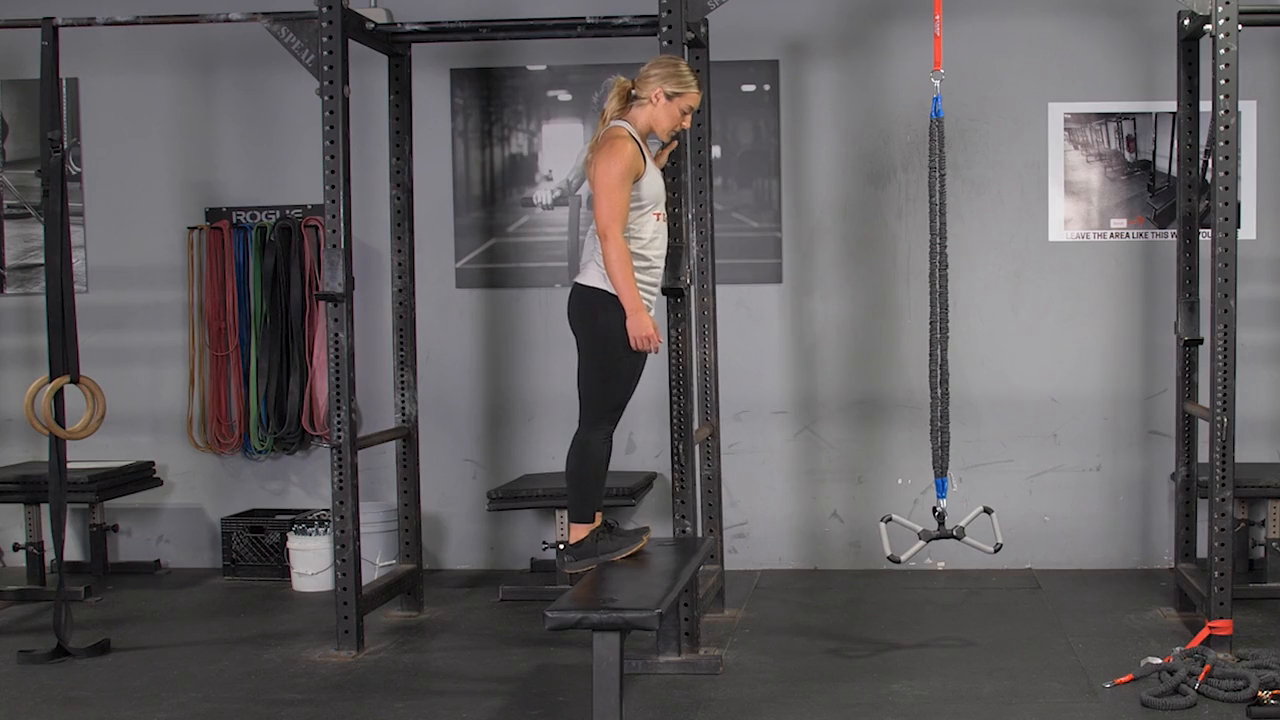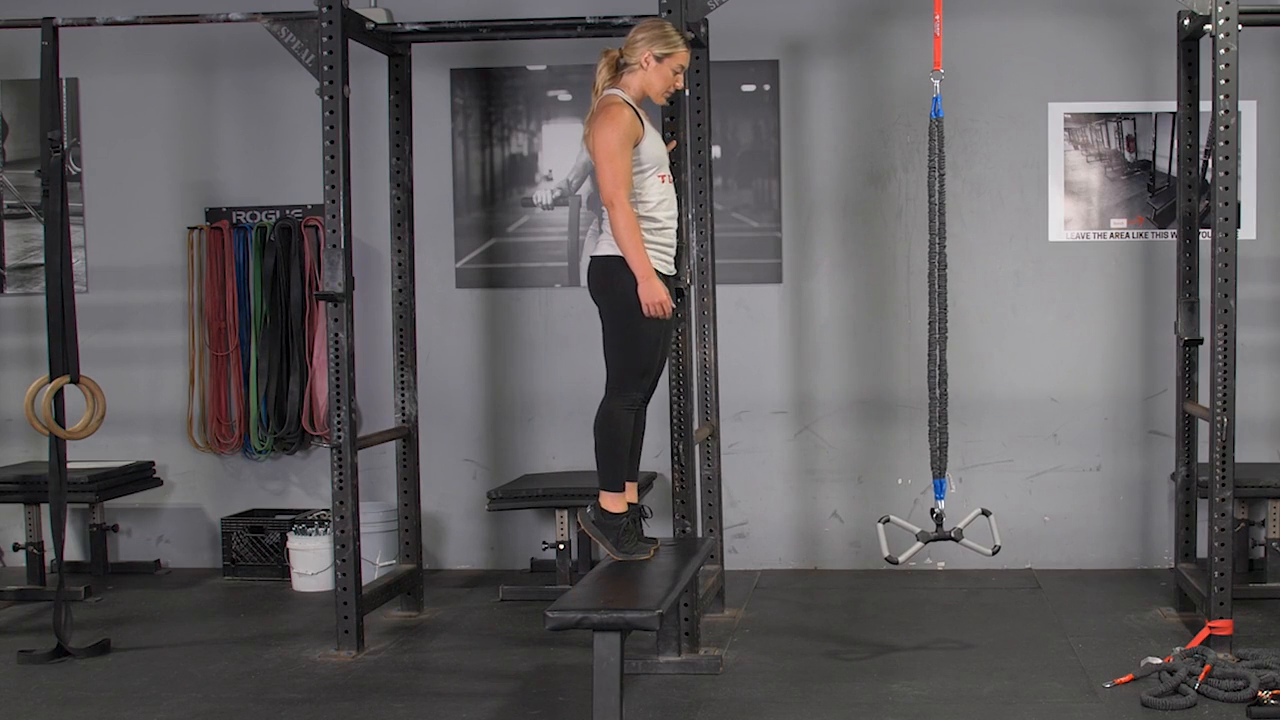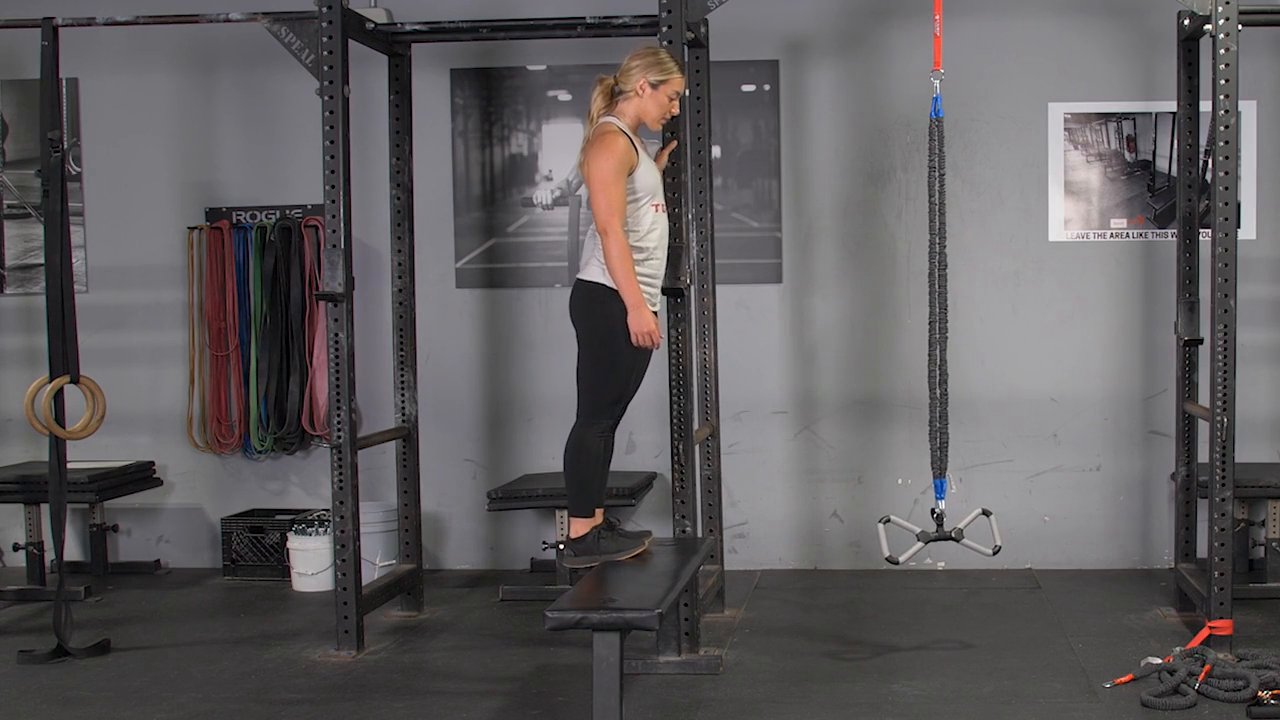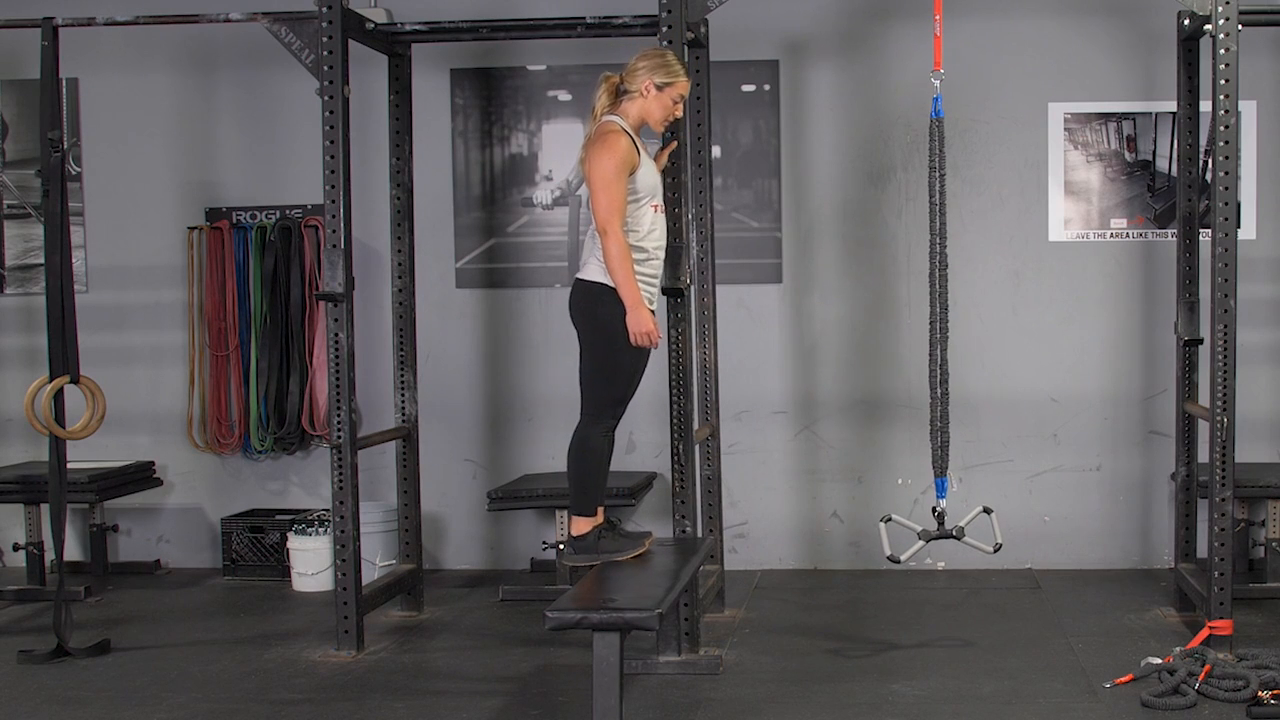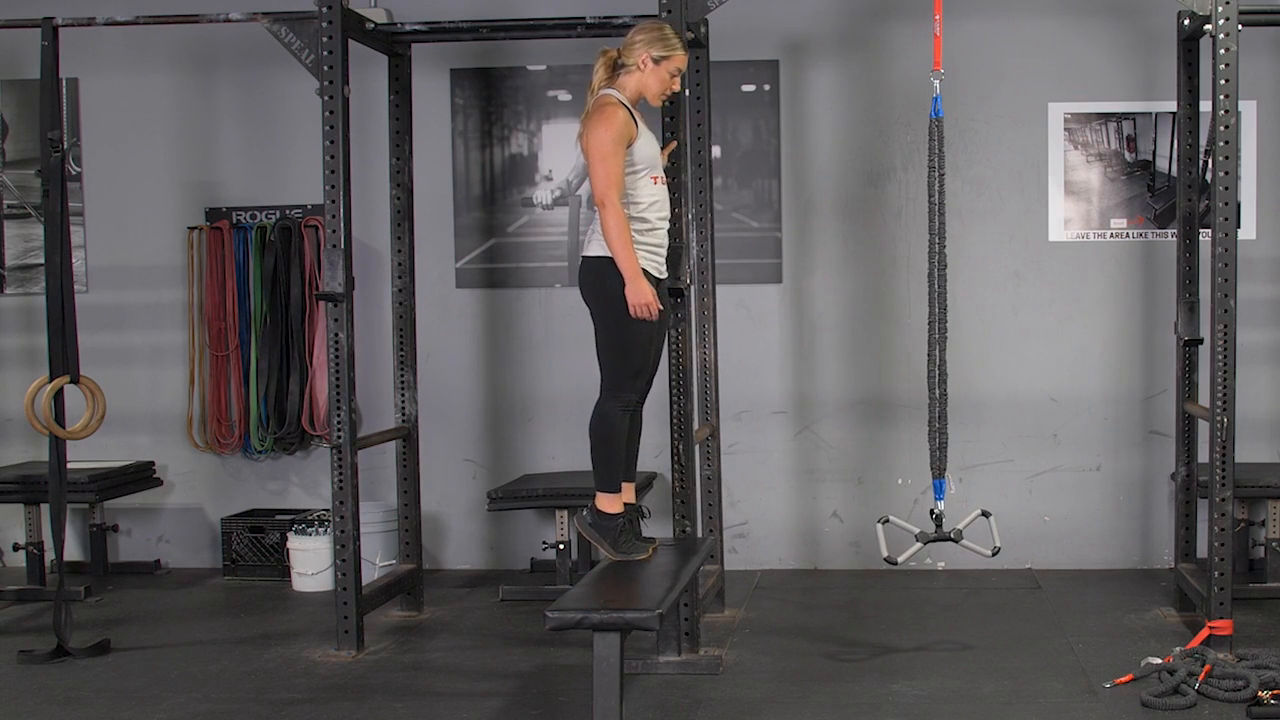
dt=1s
person 1, frame 1
left shoulder: (634, 146)
right shoulder: (619, 145)
right elbow: (610, 234)
left wrist: (660, 163)
right wrist: (635, 311)
left hip: (622, 304)
right hip: (608, 304)
left knee: (603, 421)
right knee: (597, 421)
left ankle: (592, 529)
right ankle: (580, 542)
person 1, frame 2
left shoulder: (634, 114)
right shoulder: (615, 112)
right elbow: (616, 202)
left wrist: (667, 152)
right wrist: (645, 277)
left hip: (647, 272)
right hip: (628, 273)
left knee: (637, 394)
right knee: (624, 392)
left ankle: (626, 507)
right ankle: (608, 509)
person 1, frame 3
left shoulder: (630, 143)
right shoulder: (610, 141)
right elbow: (610, 231)
left wrist: (660, 166)
right wrist: (636, 306)
left hip: (629, 303)
right hip: (609, 300)
left knee: (607, 418)
right knee: (596, 418)
left ankle: (594, 525)
right ankle: (581, 537)
person 1, frame 4
left shoulder: (631, 142)
right shoulder: (612, 139)
right elbow: (610, 231)
left wrist: (659, 165)
right wrist: (635, 307)
left hip: (626, 299)
right hip: (608, 299)
left knee: (607, 416)
right knee: (599, 415)
left ankle: (595, 524)
right ankle: (583, 534)
person 1, frame 5
left shoulder: (629, 115)
right shoulder: (609, 113)
right elbow: (608, 202)
left wrist: (663, 161)
right wrist: (632, 277)
left hip: (643, 271)
right hip: (617, 272)
left knee: (633, 393)
right knee: (620, 392)
left ankle: (625, 506)
right ankle: (604, 511)
